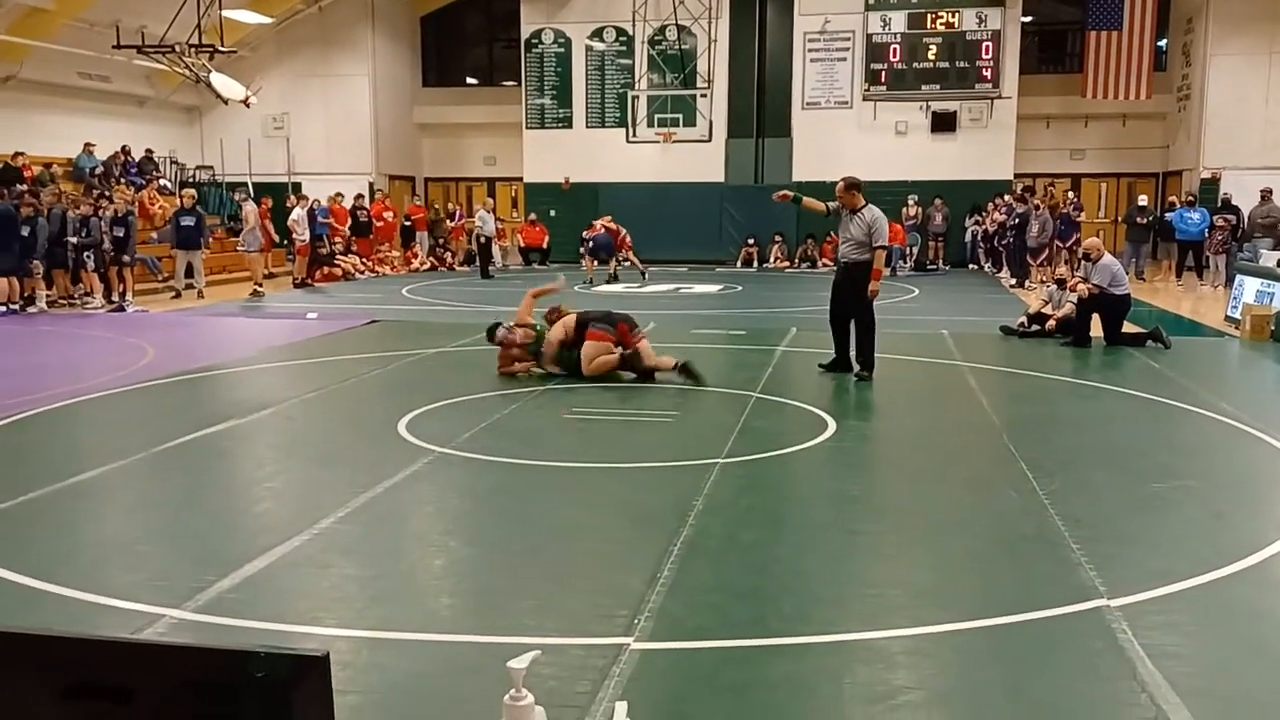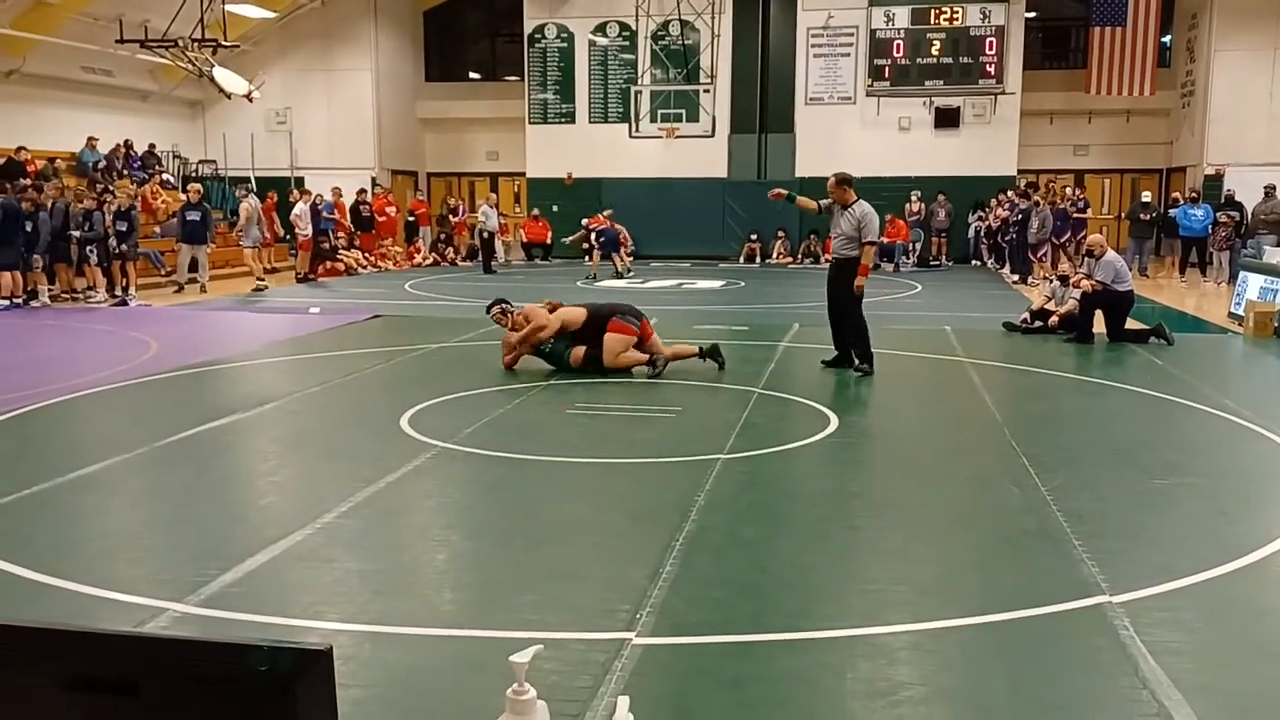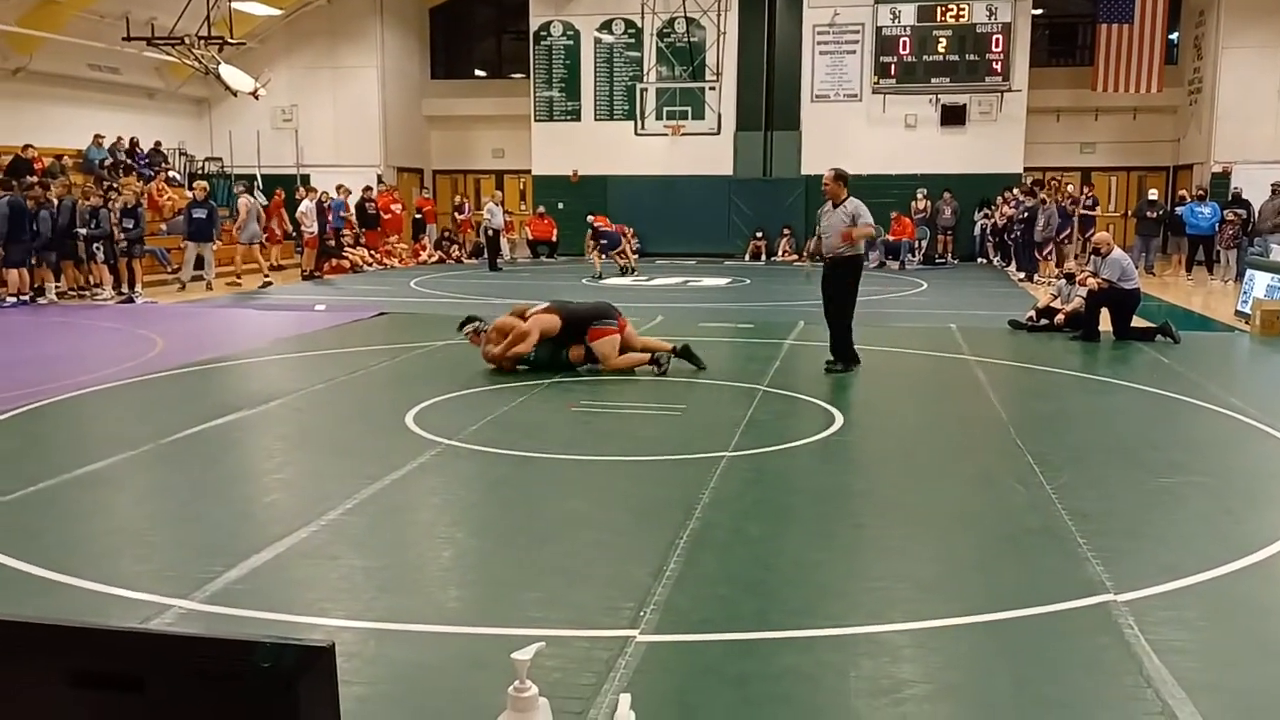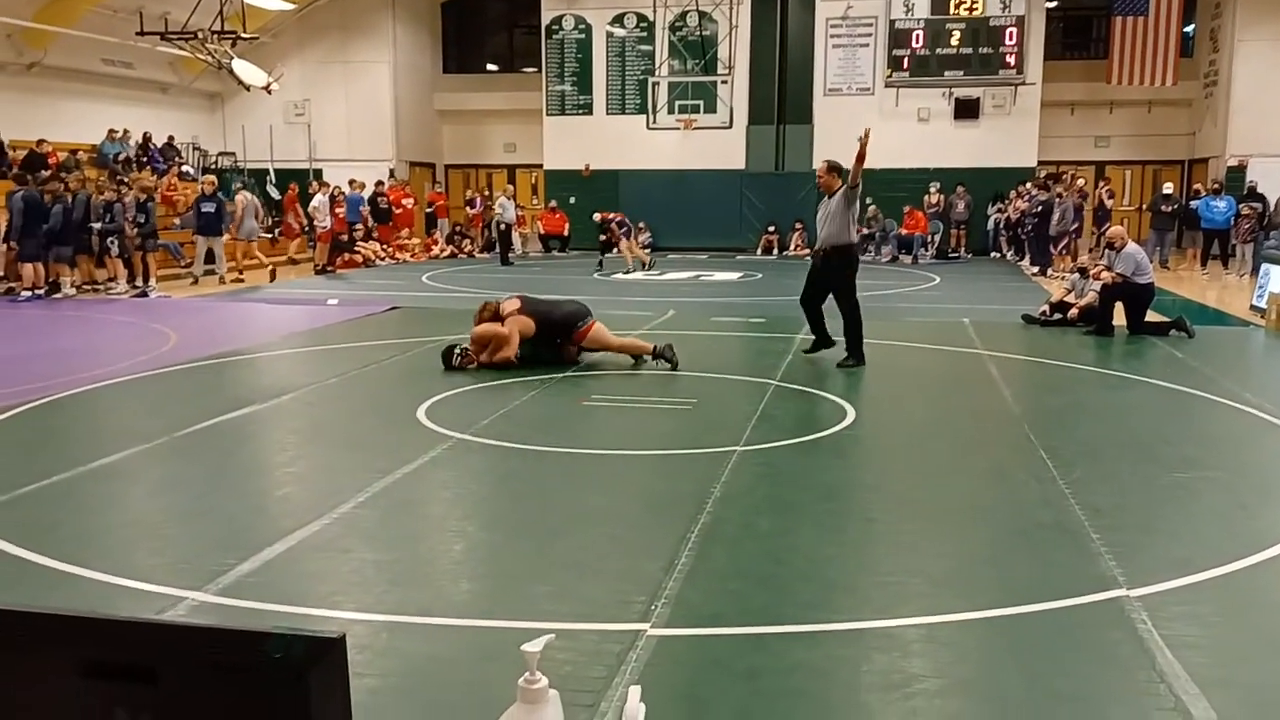
dt=0.3s
person 1, frame 1
left shoulder: (558, 326)
right shoulder: (574, 317)
left elbow: (552, 341)
left wrist: (549, 364)
left hip: (602, 324)
right hip: (626, 321)
left knee: (589, 370)
right knee: (652, 360)
left ankle: (626, 357)
right ankle: (679, 366)
person 1, frame 2
left shoulder: (560, 317)
right shoulder: (563, 312)
left elbow: (543, 335)
left wrist: (518, 340)
left hip: (622, 319)
right hip: (630, 316)
left knee: (612, 360)
right knee: (664, 353)
left ankle: (651, 360)
right ankle: (706, 351)
person 1, frame 3
left shoulder: (534, 324)
right shoulder: (537, 311)
left elbow: (525, 349)
left wrist: (498, 354)
left hip: (600, 320)
right hip: (605, 310)
left knee: (611, 363)
right knee: (636, 345)
left ankle: (656, 359)
right ankle: (679, 350)
person 1, frame 4
left shoulder: (511, 325)
right shoulder: (508, 302)
left elbow: (508, 355)
left wrist: (481, 360)
left hip: (575, 321)
right hip: (575, 309)
left knee: (612, 344)
left ankle: (657, 350)
right ankle: (637, 348)
person 2, frame 1
left shoulder: (875, 217)
right shoulder: (842, 209)
left elbow: (880, 250)
right elbow: (819, 207)
left wrist: (875, 280)
right wrist: (794, 197)
left hip: (861, 272)
right hip: (843, 270)
left knee: (863, 320)
right knee: (837, 317)
left ankle: (866, 366)
right ankle: (842, 360)
person 2, frame 2
left shoulder: (865, 212)
right shoulder: (834, 206)
left elbow: (869, 246)
right elbow: (812, 205)
left wrist: (863, 275)
right wrist: (788, 195)
left hip: (853, 268)
right hip: (836, 266)
left knee: (853, 313)
right knee: (835, 313)
left ankle: (865, 360)
right ankle: (844, 356)
person 2, frame 3
left shoulder: (855, 207)
right shoulder: (824, 209)
left elbow: (869, 230)
left wrist: (850, 234)
left hip: (847, 265)
right hip: (829, 265)
left knee: (841, 314)
right knee: (830, 313)
left ankle: (845, 360)
right ankle: (848, 355)
person 2, frame 4
left shoulder: (847, 194)
right shoulder: (823, 202)
left elbow: (855, 173)
left wrist: (862, 150)
right wrist: (814, 254)
left hip: (843, 257)
right hip: (823, 257)
left knee: (848, 307)
right knee: (809, 299)
left ankle: (855, 354)
right ankle: (822, 338)
